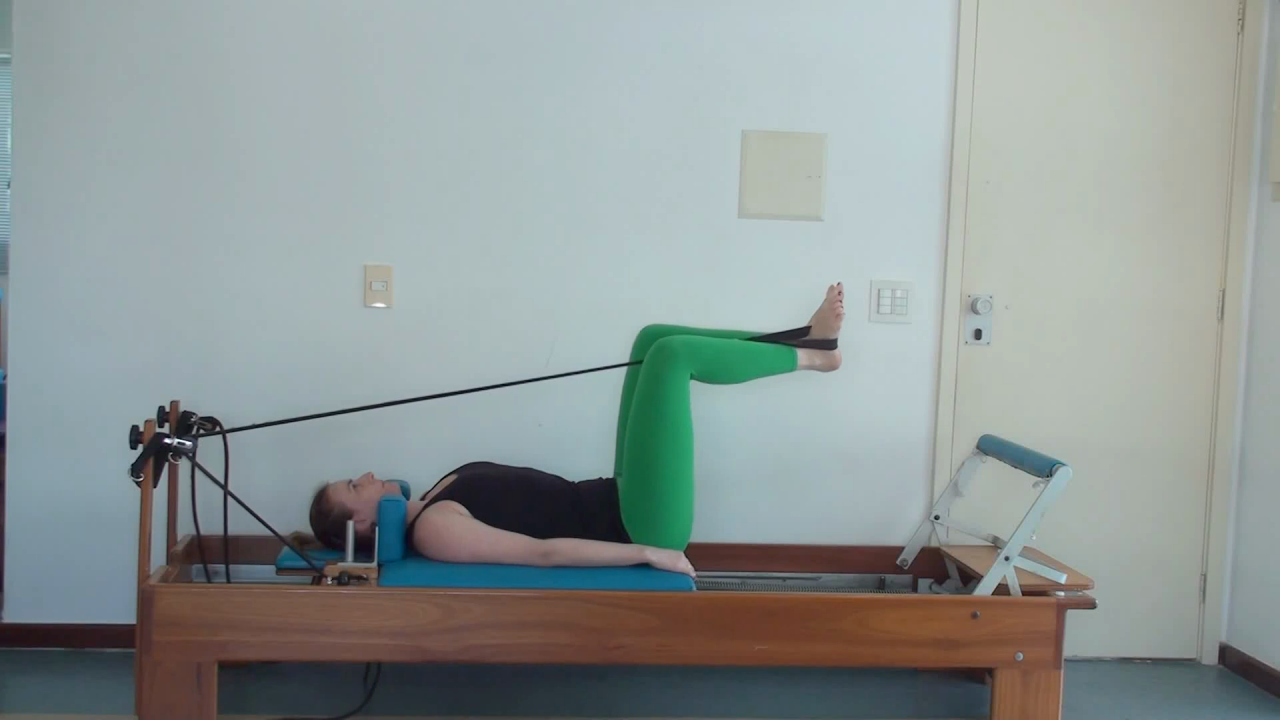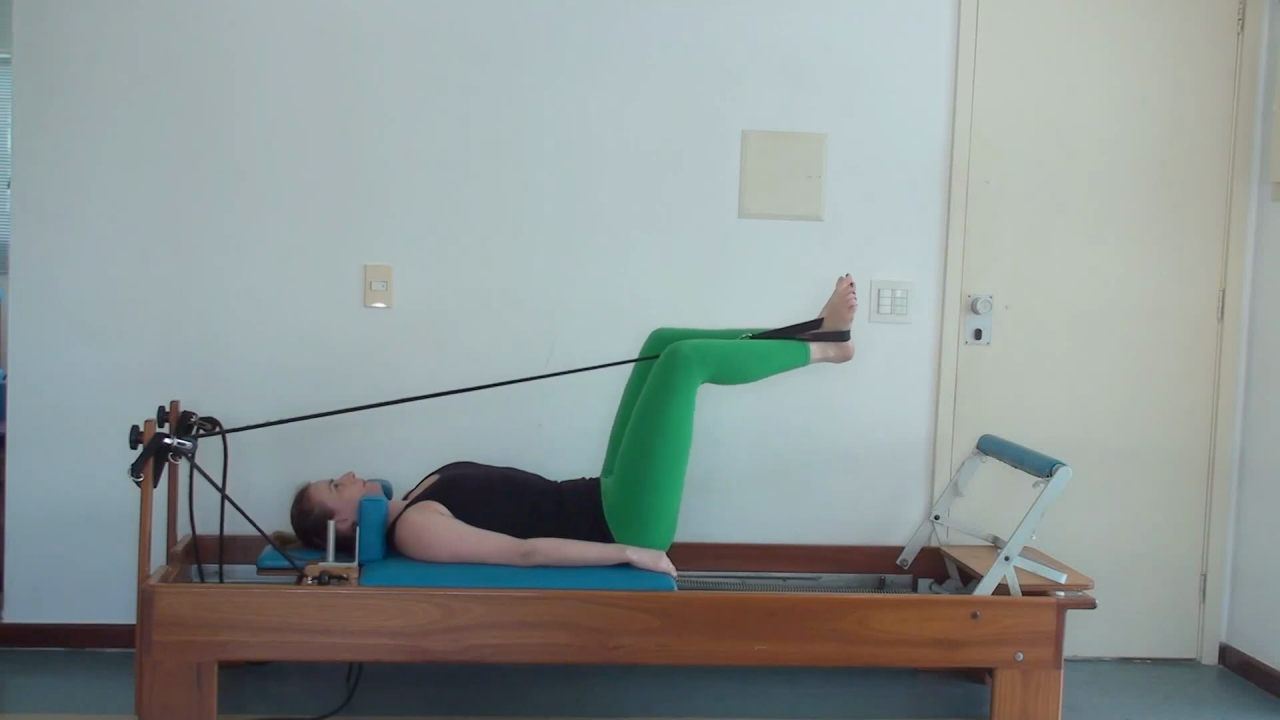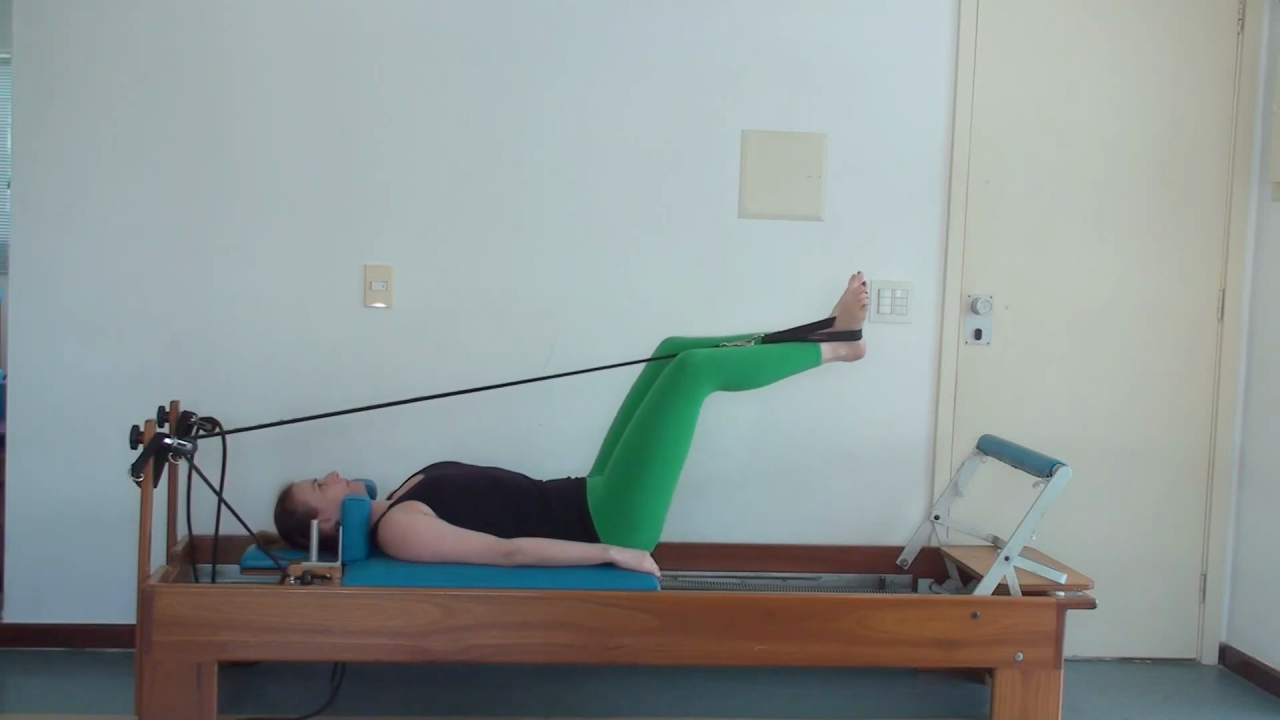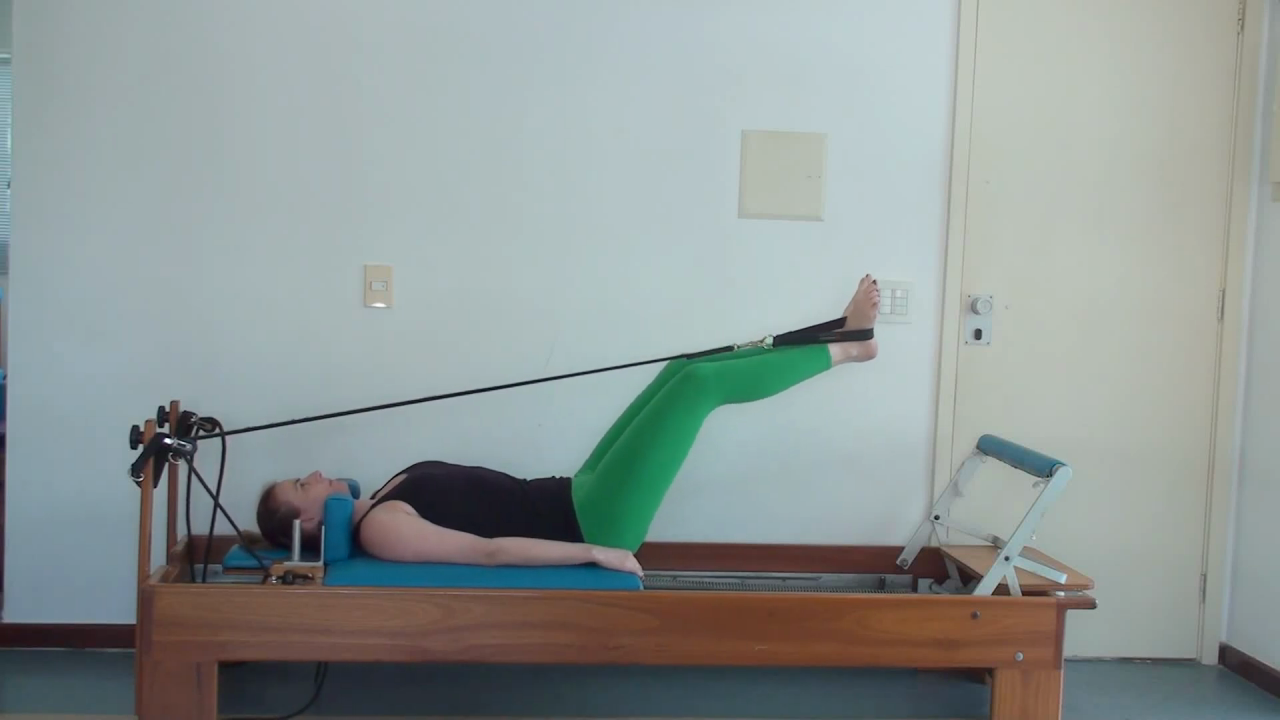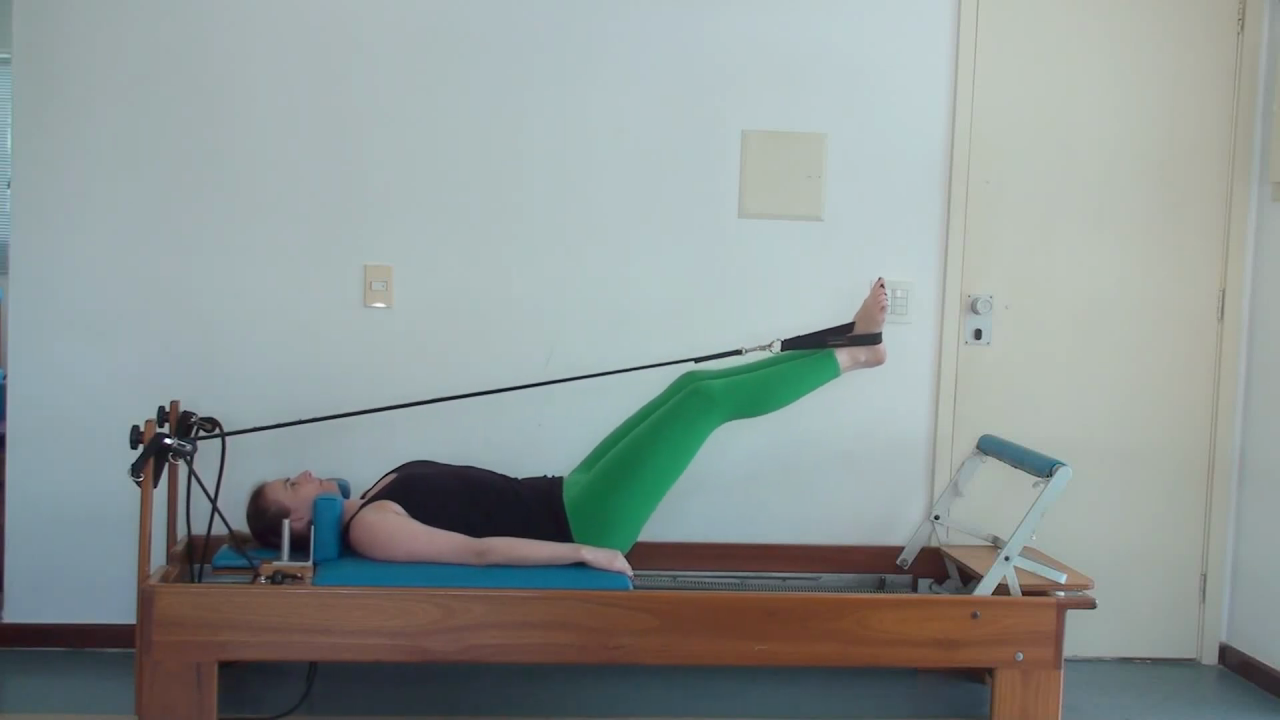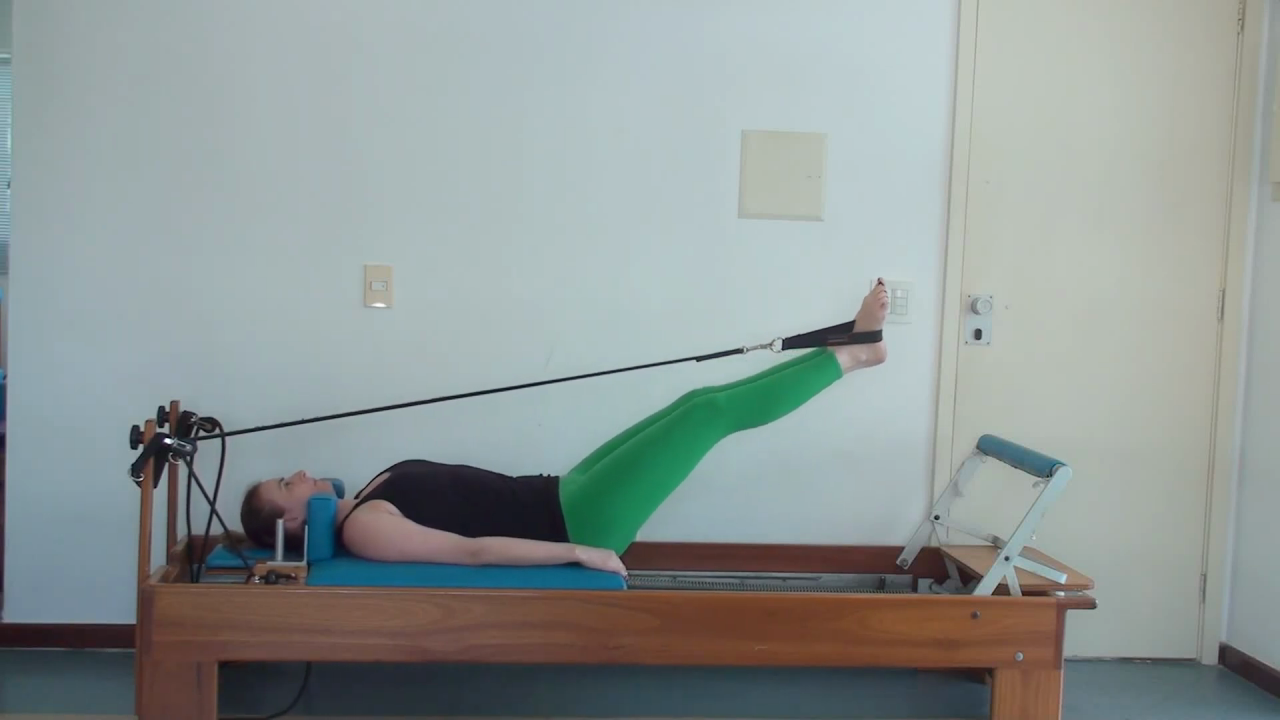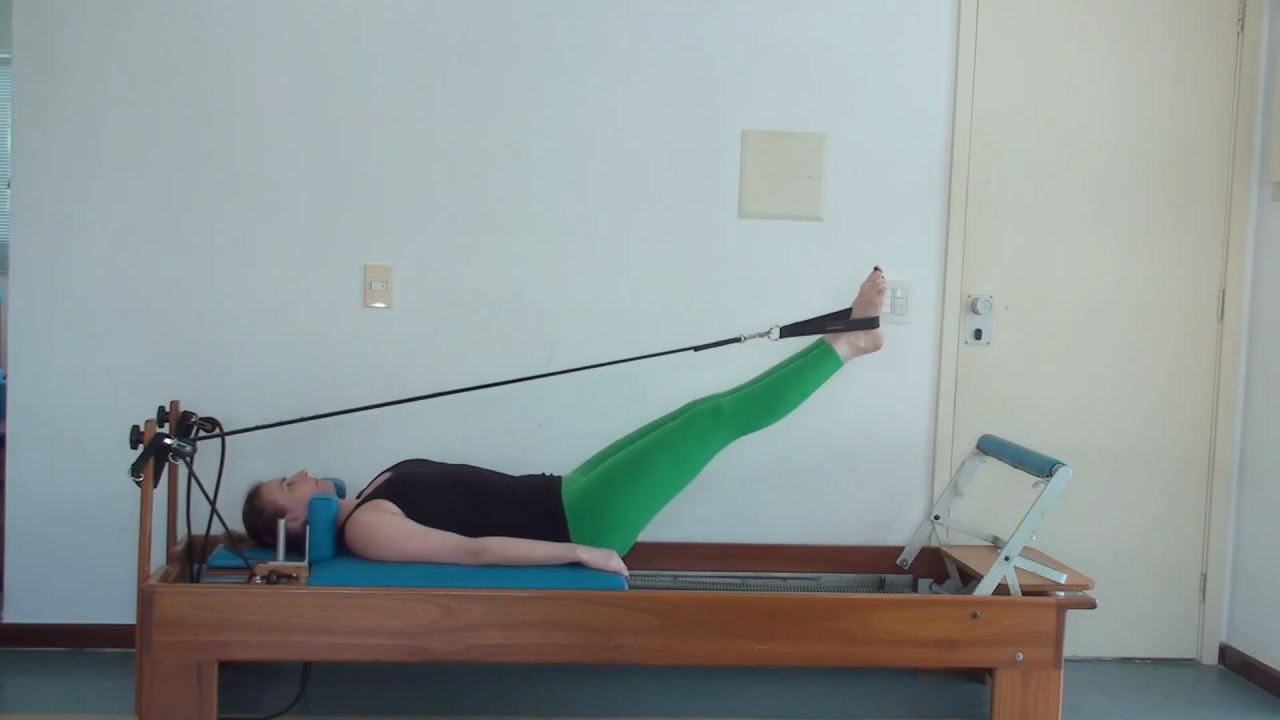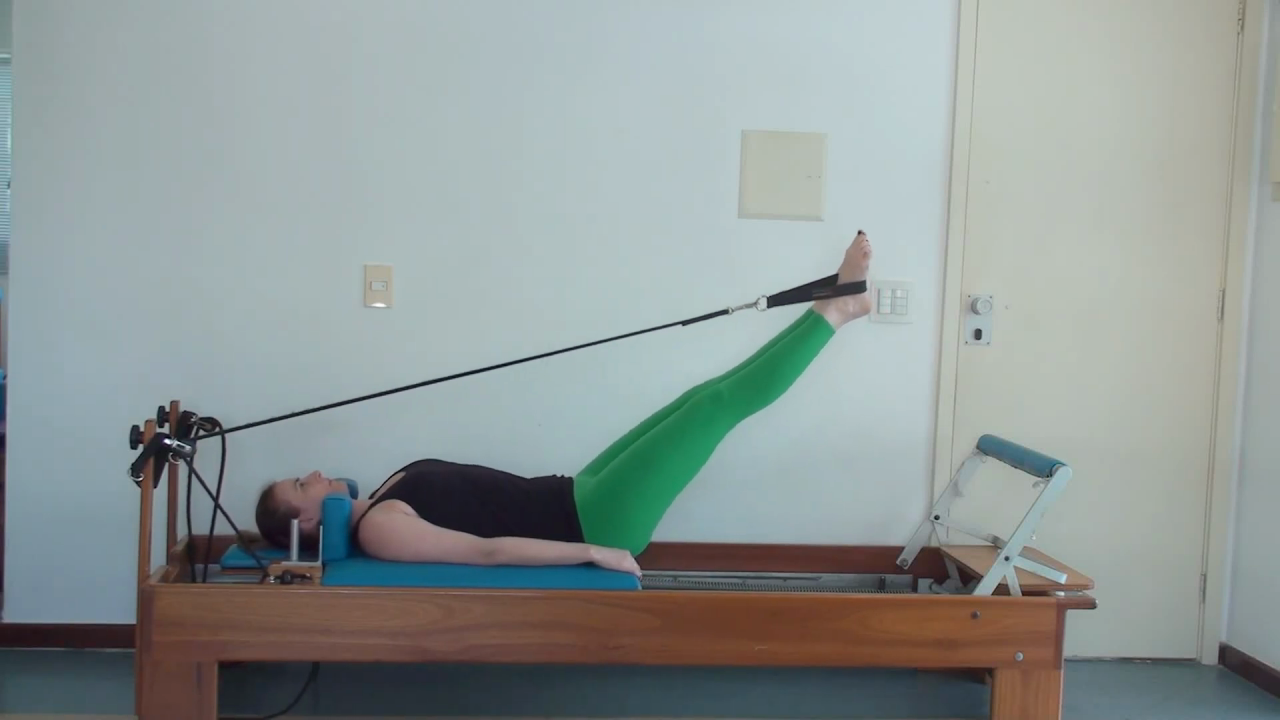
dt=0.5s
person 1, frame 1
left shoulder: (436, 500)
right shoulder: (434, 531)
right elbow: (542, 553)
right wrist: (647, 552)
left hip: (618, 500)
right hip: (641, 525)
left knee: (655, 340)
right knee: (671, 353)
left ankle: (803, 342)
right ankle: (808, 357)
person 1, frame 2
left shoulder: (421, 499)
right shoulder: (415, 531)
right elbow: (523, 552)
right wrist: (629, 552)
left hip: (602, 501)
right hip: (622, 523)
left knee: (664, 342)
right knee: (684, 359)
left ankle: (812, 335)
right ankle: (821, 349)
person 1, frame 3
left shoulder: (403, 500)
right shoulder: (397, 531)
right elbow: (507, 550)
right wrist: (612, 552)
left hip: (589, 498)
right hip: (605, 523)
left knee: (674, 351)
right knee: (695, 369)
left ankle: (822, 336)
right ankle: (832, 349)
person 1, frame 4
left shoulder: (386, 500)
right shoulder: (380, 531)
right elbow: (489, 552)
right wrist: (594, 553)
left hip: (575, 498)
right hip: (590, 521)
left knee: (686, 369)
right knee: (702, 383)
left ankle: (836, 338)
right ankle: (843, 350)
person 1, frame 5
left shoulder: (375, 499)
right shoulder: (369, 530)
right elbow: (478, 551)
right wrist: (583, 553)
left hip: (565, 496)
right hip: (578, 523)
left knee: (693, 384)
right knee: (708, 399)
left ankle: (846, 345)
right ankle: (850, 357)
person 1, frame 6
left shoulder: (370, 499)
right shoulder: (363, 530)
right elbow: (471, 550)
right wrist: (578, 553)
left hip: (563, 497)
right hip: (573, 522)
left knee: (701, 399)
right knee: (713, 409)
left ankle: (847, 348)
right ankle: (849, 356)
person 1, frame 7
left shoulder: (373, 497)
right shoulder: (365, 530)
right elbow: (473, 550)
right wrist: (578, 552)
left hip: (562, 494)
right hip: (575, 522)
left knee: (710, 409)
right knee: (717, 417)
left ankle: (844, 338)
right ankle: (844, 344)
person 1, frame 8
left shoulder: (386, 500)
right shoulder: (377, 530)
right elbow: (485, 551)
right wrist: (591, 552)
left hip: (574, 496)
right hip: (590, 522)
left knee: (707, 397)
right knee: (717, 404)
left ankle: (833, 307)
right ankle: (832, 312)
